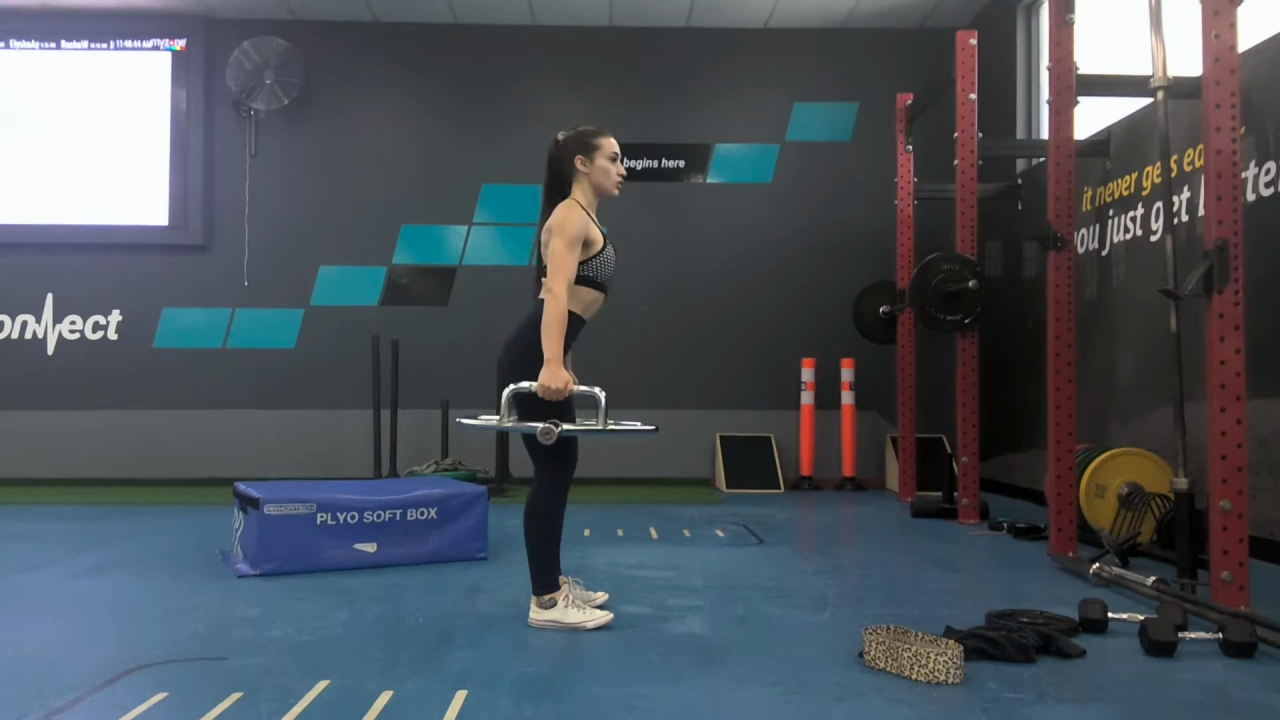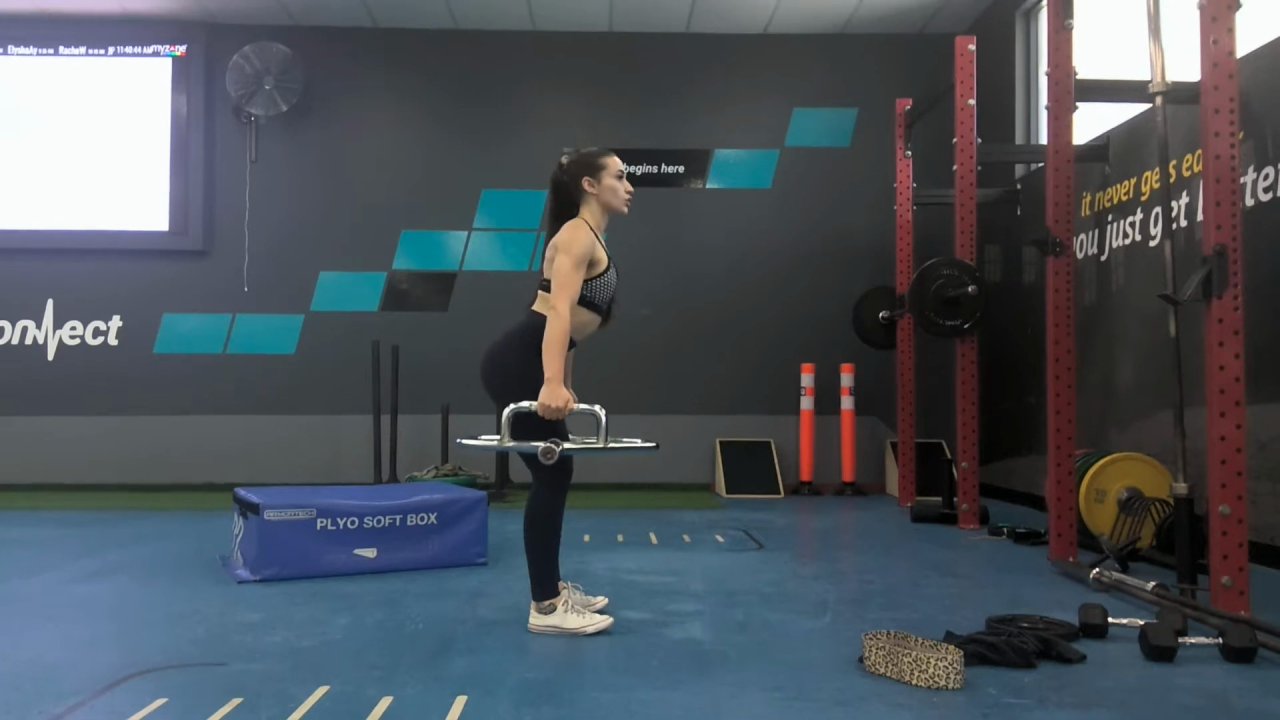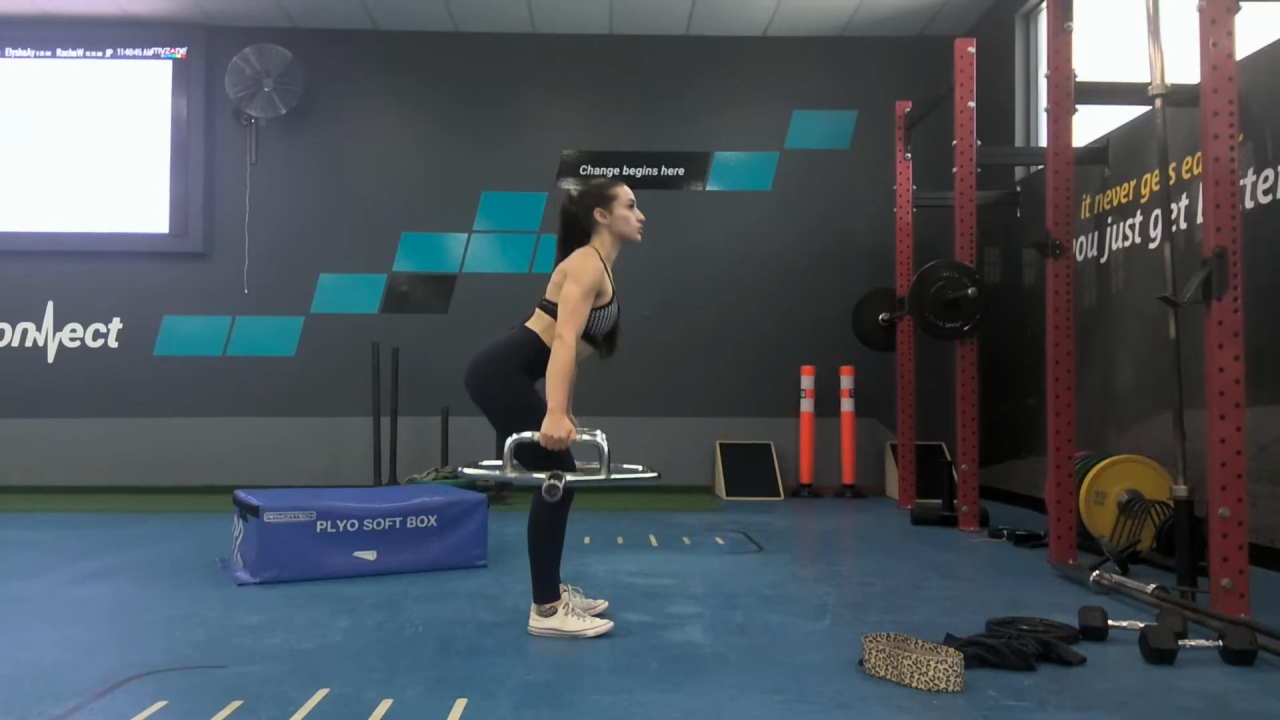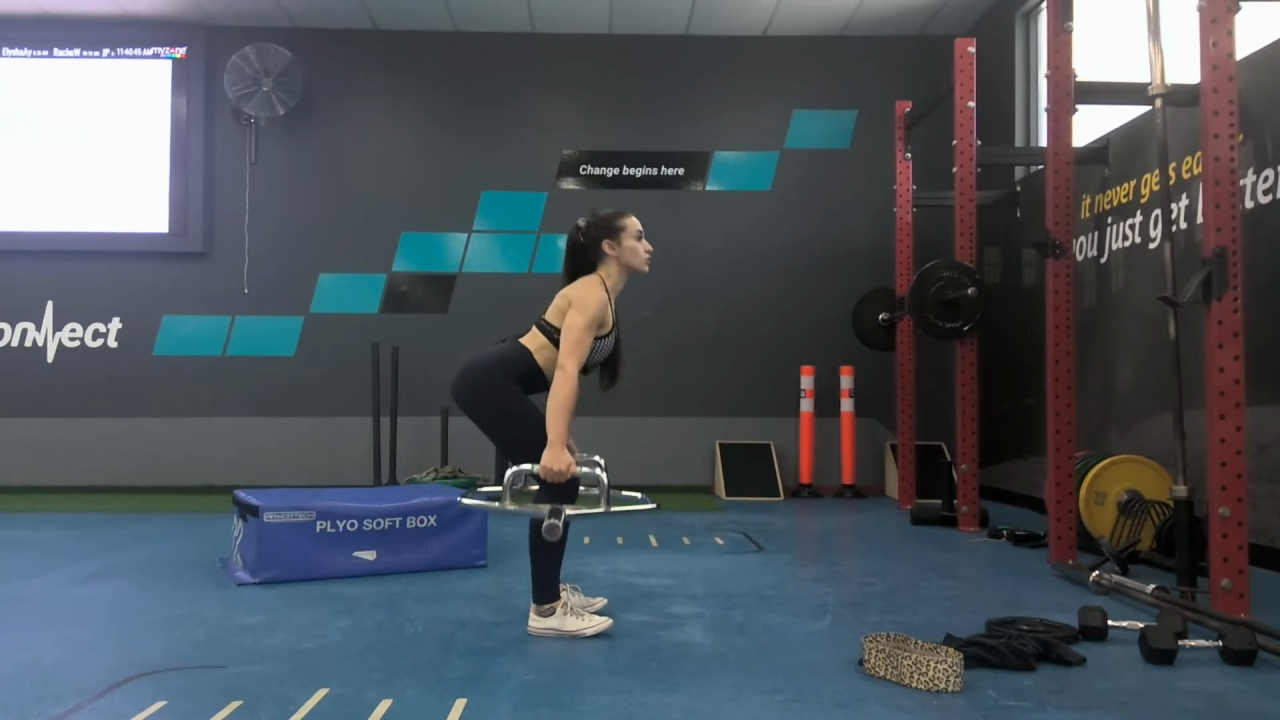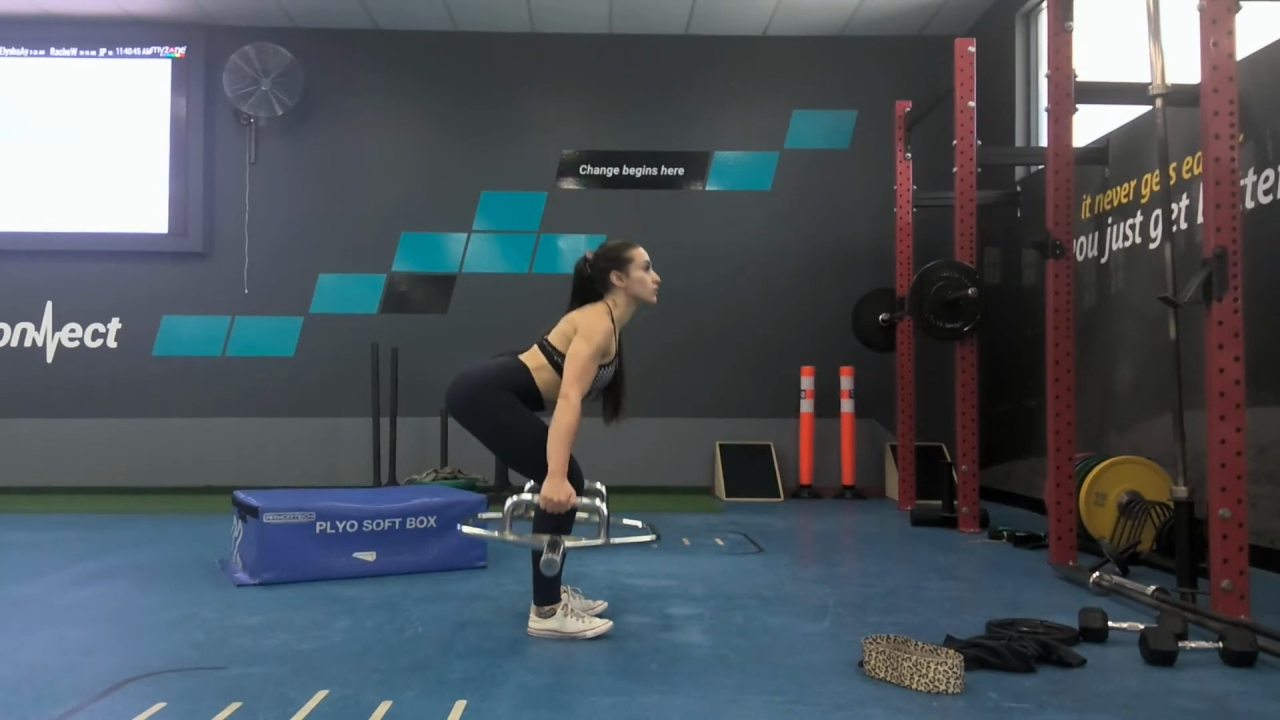
dt=0.3s
person 1, frame 1
left shoulder: (582, 218)
right shoulder: (570, 216)
right elbow: (555, 294)
left wrist: (559, 364)
right wrist: (552, 365)
left hip: (543, 353)
right hip: (533, 355)
left knee: (560, 467)
right knee: (552, 471)
left ankle: (553, 583)
right ankle: (546, 603)
person 1, frame 2
left shoulder: (587, 236)
right shoulder: (578, 234)
right elbow: (558, 312)
left wrist: (562, 383)
right wrist: (552, 384)
left hip: (527, 363)
right hip: (517, 363)
left knee: (556, 473)
right knee: (551, 476)
left ankle: (552, 588)
right ankle: (546, 607)
person 1, frame 3
left shoulder: (598, 267)
right shoulder: (587, 264)
left elbow: (570, 345)
right elbow: (564, 340)
left wrist: (564, 412)
right wrist: (554, 415)
left hip: (505, 374)
right hip: (499, 374)
left knee: (558, 478)
right knee: (555, 478)
left ankle: (552, 591)
right ankle: (547, 611)
person 1, frame 4
left shoulder: (600, 295)
right shoulder: (592, 293)
left elbow: (565, 370)
right elbow: (565, 370)
left wrist: (561, 438)
right wrist: (554, 447)
left hip: (495, 382)
right hip: (488, 384)
left knee: (561, 481)
right knee: (558, 481)
left ankle: (551, 590)
right ankle: (546, 610)
person 1, frame 5
left shoulder: (605, 325)
right shoulder: (598, 323)
left elbow: (568, 397)
right elbow: (568, 400)
left wrist: (559, 470)
right wrist: (555, 478)
left hip: (486, 392)
right hip: (482, 395)
left knee: (566, 480)
right knee: (564, 487)
left ankle: (551, 590)
right ankle: (547, 611)
